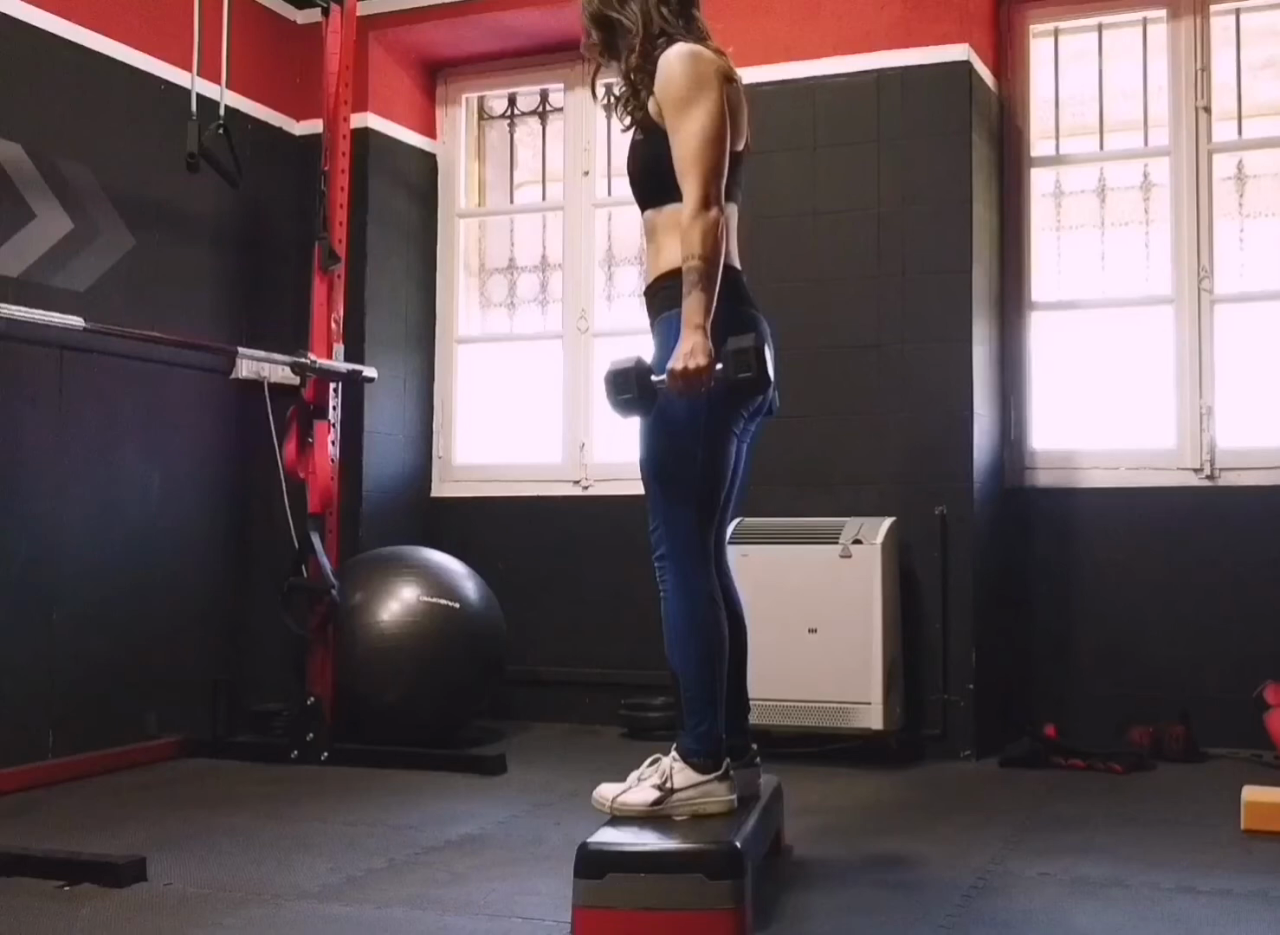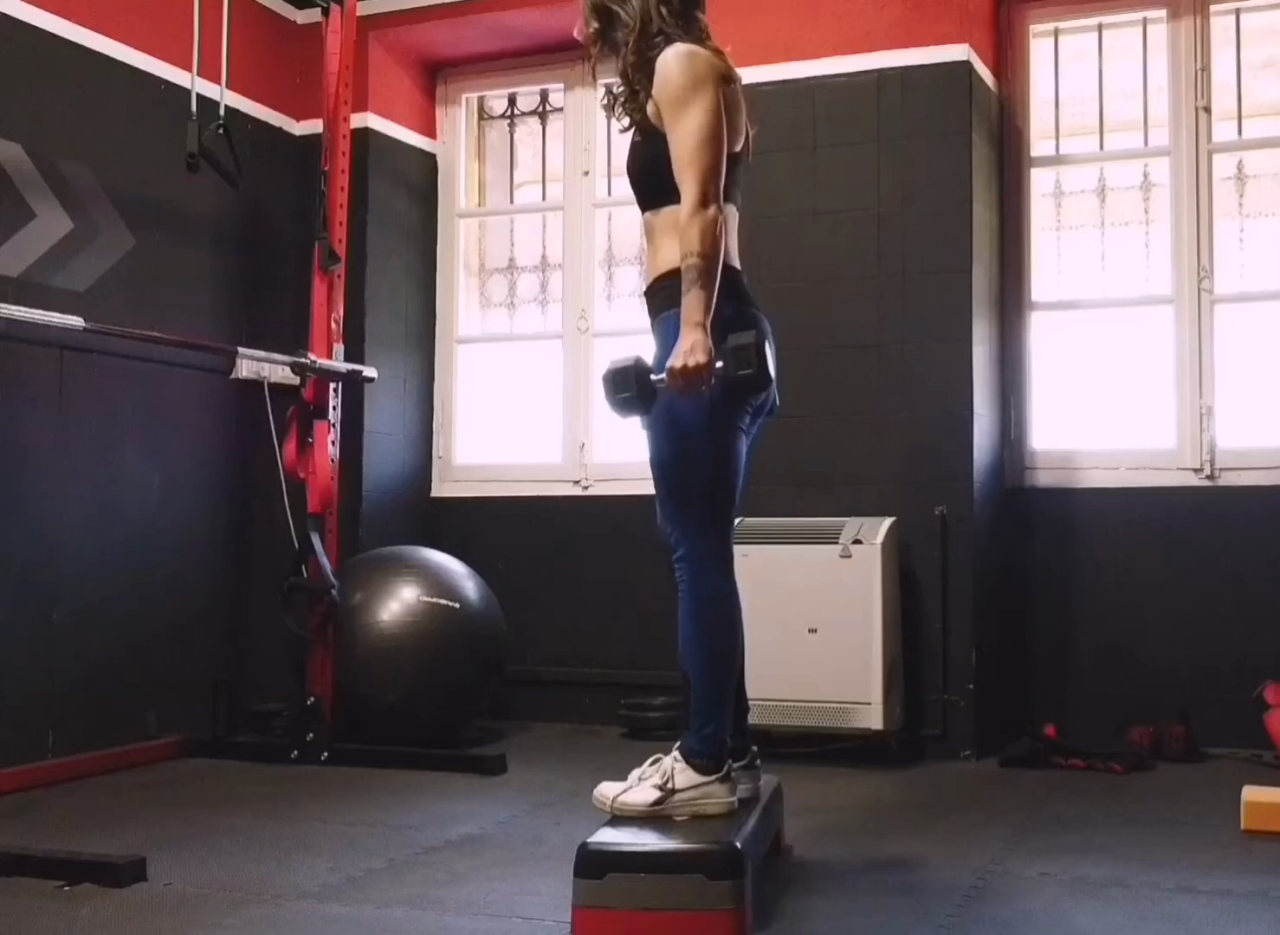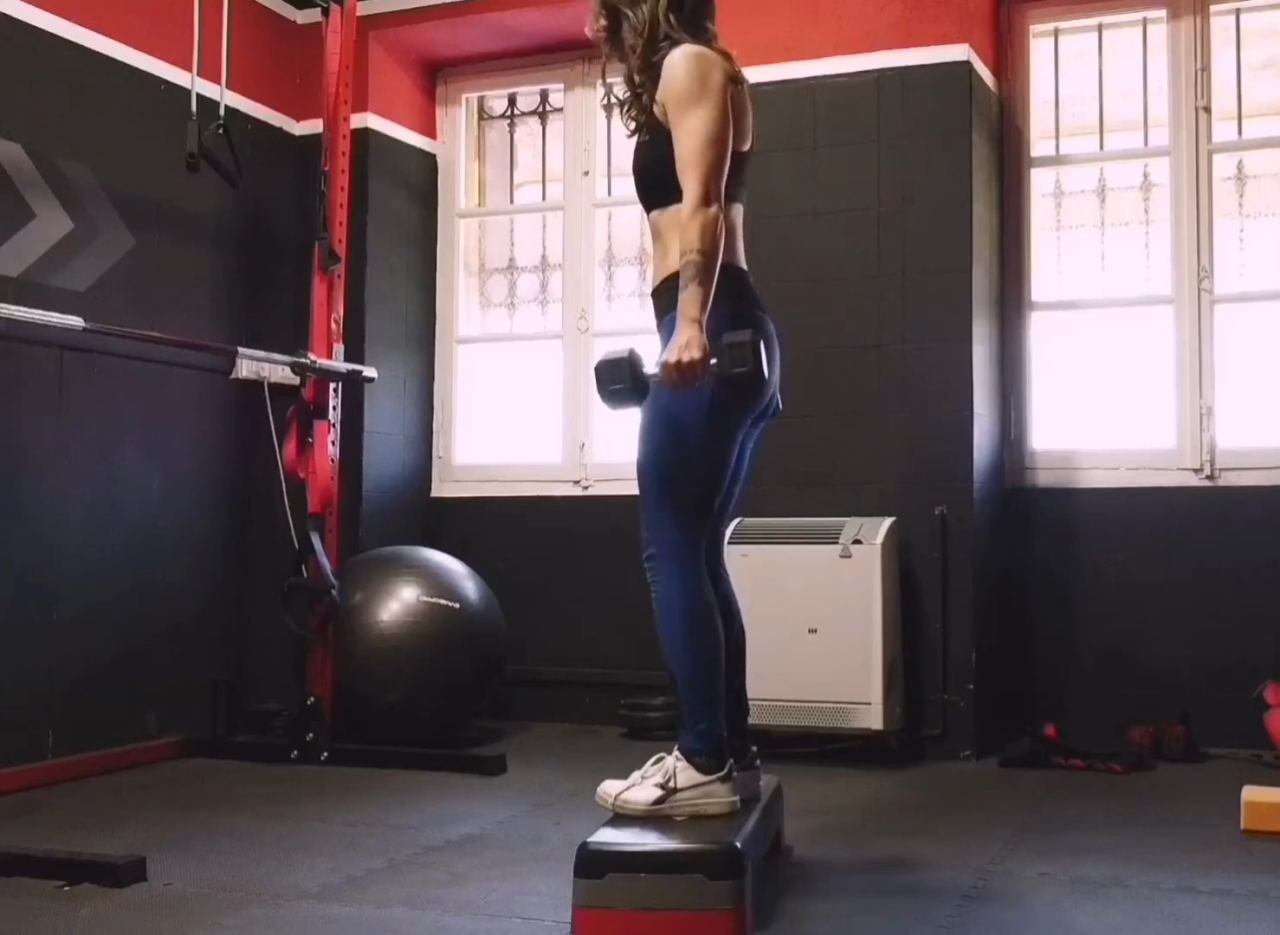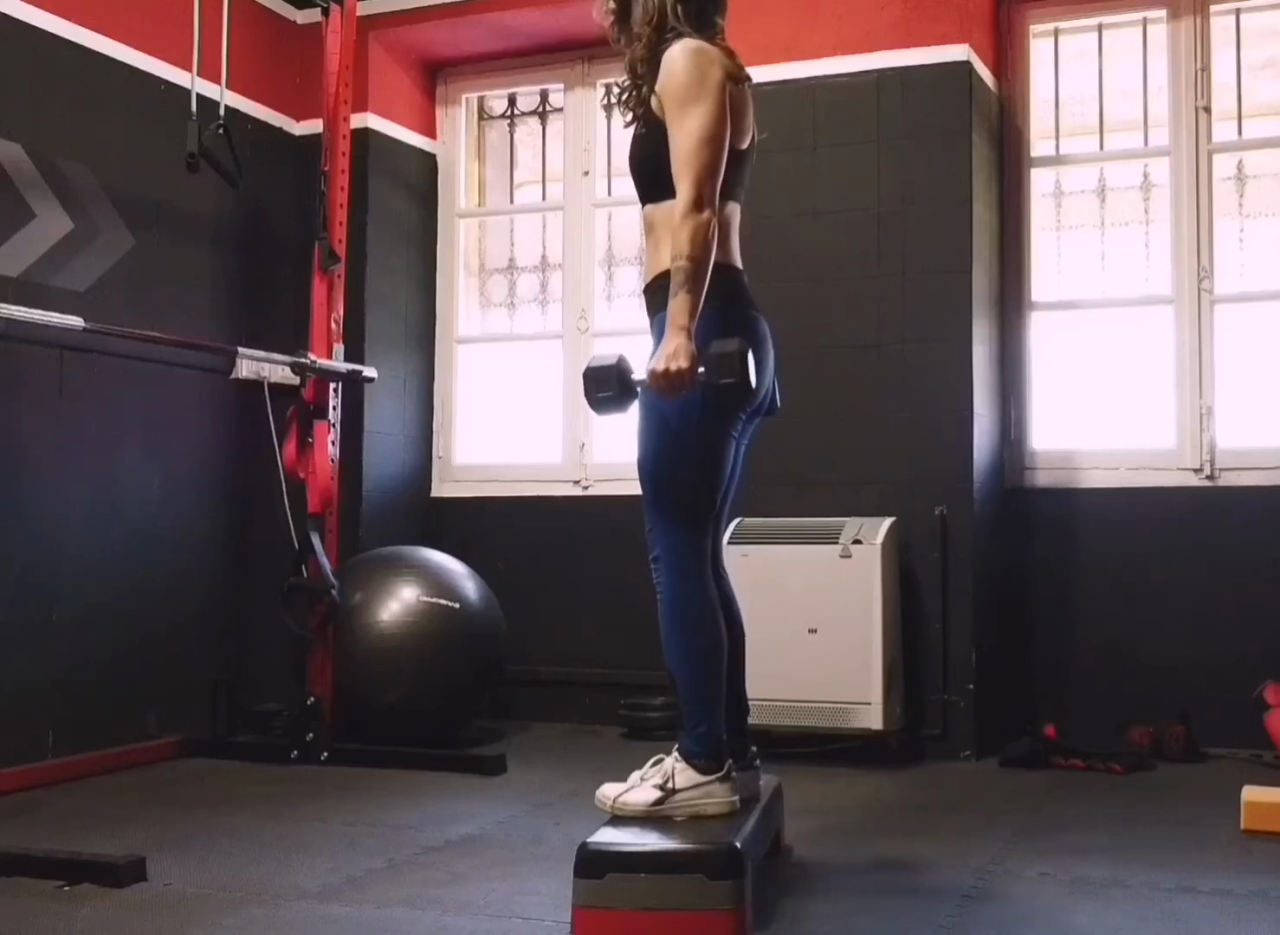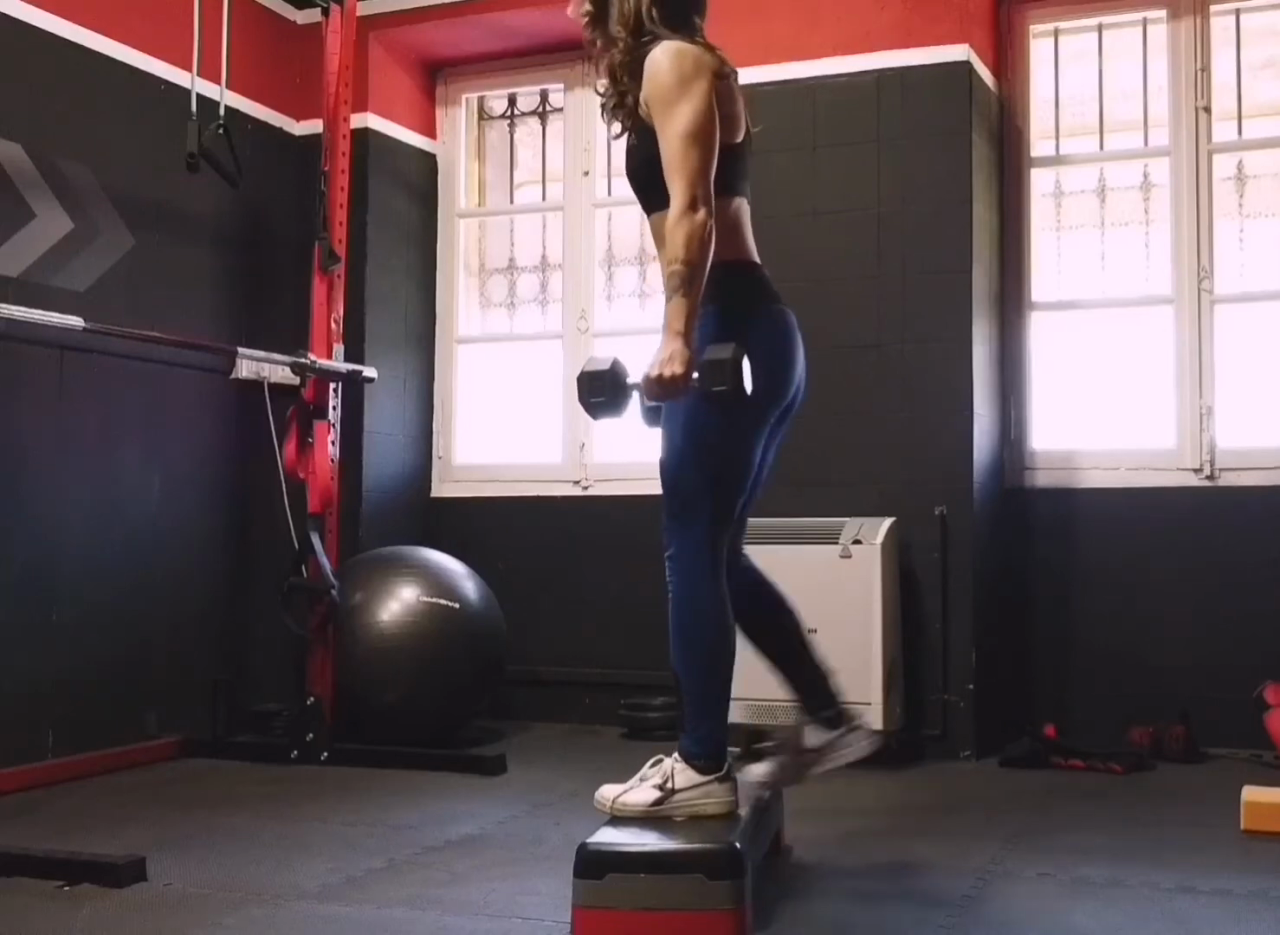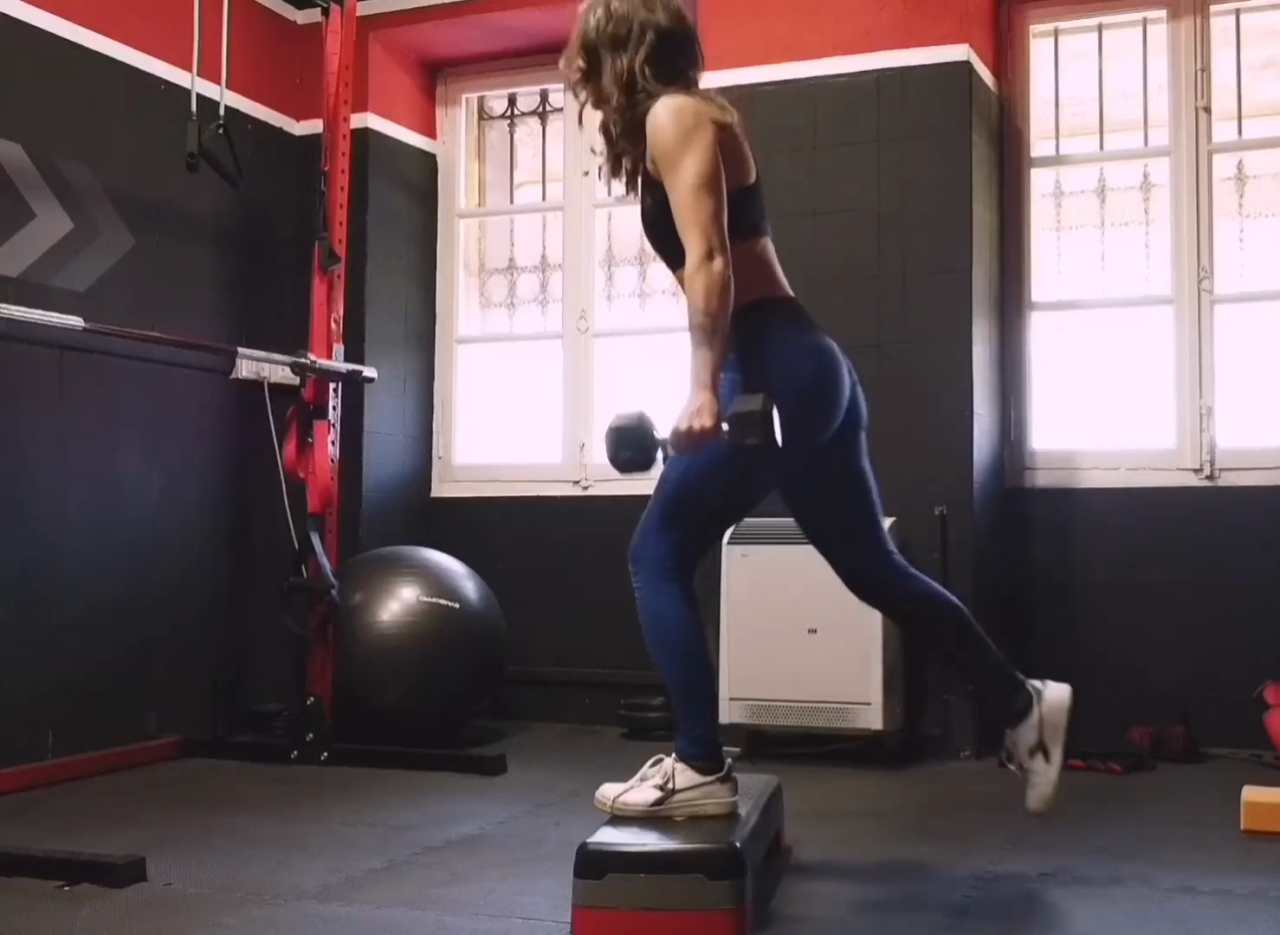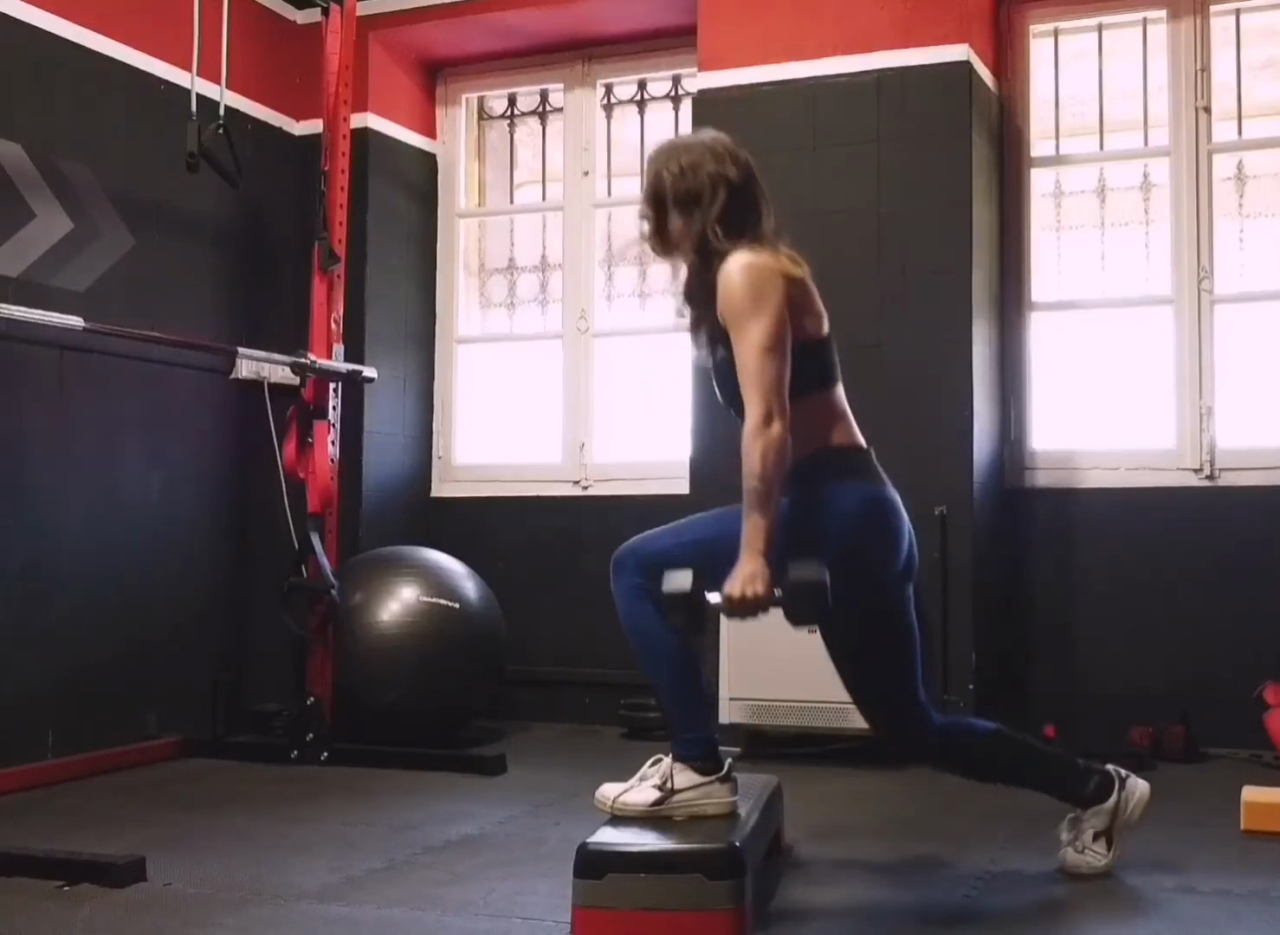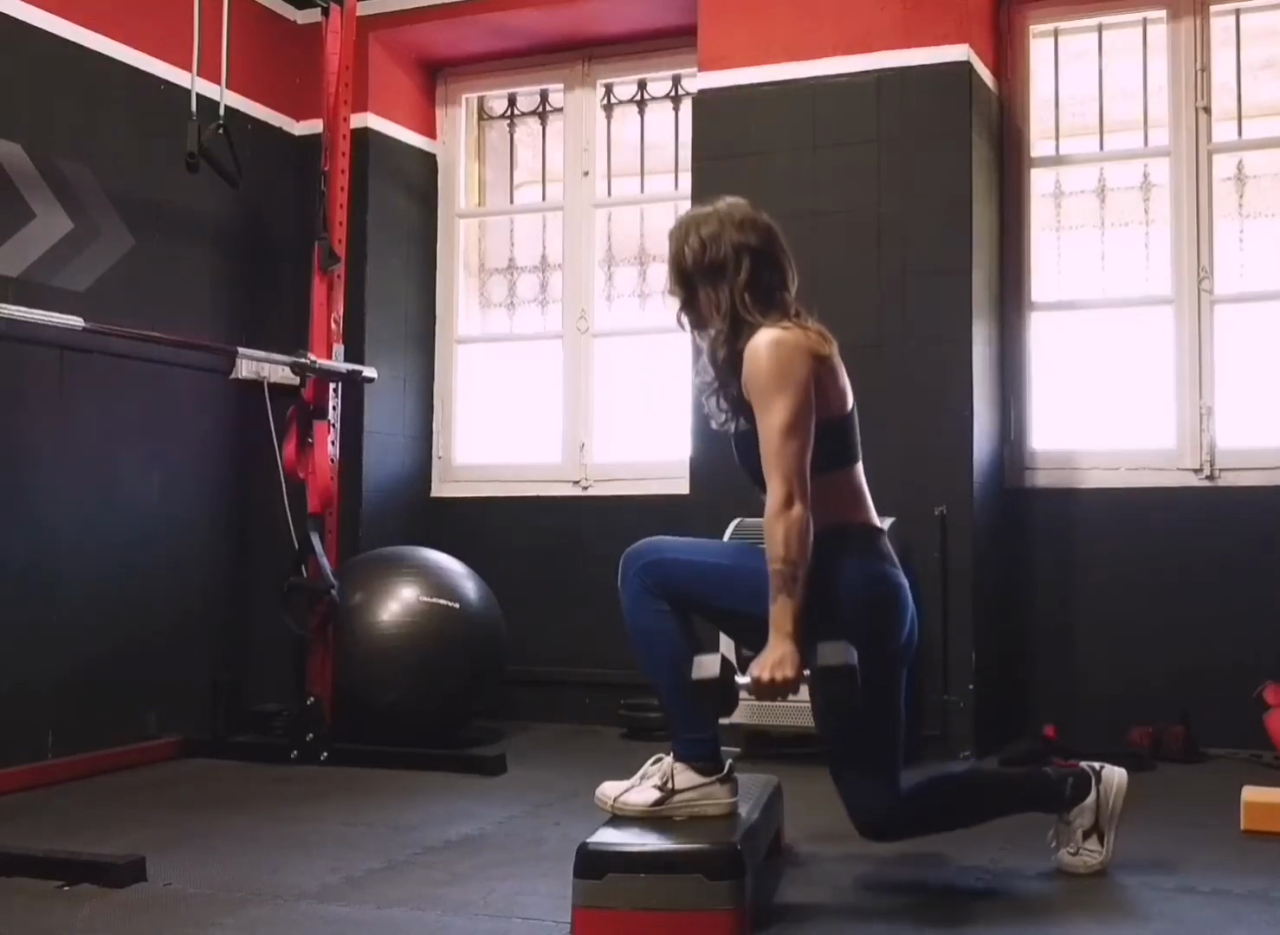
dt=0.3s
person 1, frame 1
right shoulder: (680, 74)
left elbow: (703, 208)
left wrist: (694, 332)
left hip: (702, 332)
right hip: (716, 333)
left knee: (680, 553)
right knee: (701, 554)
left ankle: (701, 764)
right ankle: (730, 750)
person 1, frame 2
right shoulder: (681, 72)
left elbow: (702, 207)
left wrist: (694, 328)
left hip: (704, 332)
right hip: (720, 334)
left knee: (696, 553)
right knee: (702, 552)
left ankle: (706, 766)
right ankle: (730, 751)
person 1, frame 3
right shoulder: (686, 75)
left elbow: (703, 205)
left wrist: (692, 324)
left hip: (710, 333)
right hip: (724, 337)
left knee: (672, 551)
right knee: (696, 554)
left ankle: (704, 764)
right ankle: (729, 752)
person 1, frame 4
right shoulder: (689, 67)
left elbow: (696, 208)
left wrist: (680, 330)
left hip: (703, 335)
right hip: (721, 334)
left knee: (676, 552)
right knee: (695, 554)
left ankle: (704, 765)
right ankle: (729, 752)
person 1, frame 5
right shoulder: (678, 70)
left elbow: (689, 210)
left wrist: (676, 337)
left hip: (729, 332)
right hip: (754, 336)
left knee: (689, 554)
right knee: (713, 556)
left ankle: (703, 768)
right ankle: (827, 720)
person 1, frame 6
left shoulder: (672, 114)
right shoulder: (688, 118)
left elbow: (708, 262)
left wrist: (704, 388)
right wrist: (716, 380)
left hip: (773, 366)
right hip: (805, 367)
left knee: (660, 554)
right knee: (870, 567)
left ankle: (699, 770)
right ankle: (1022, 706)
person 1, frame 7
left shoulder: (742, 272)
right shoulder: (760, 269)
left elbow: (766, 424)
left wrist: (752, 552)
right wrist: (758, 539)
left hip: (836, 510)
right hip: (855, 511)
left knee: (639, 572)
right knee: (906, 725)
left ankle: (696, 772)
right ankle: (1096, 789)
person 1, frame 8
left shoulder: (772, 347)
right shoulder: (789, 340)
left elbow: (788, 504)
left wrist: (781, 636)
left hip: (843, 586)
right hip: (859, 584)
left knee: (648, 571)
right knee: (882, 808)
left ankle: (697, 772)
right ankle: (1075, 788)
